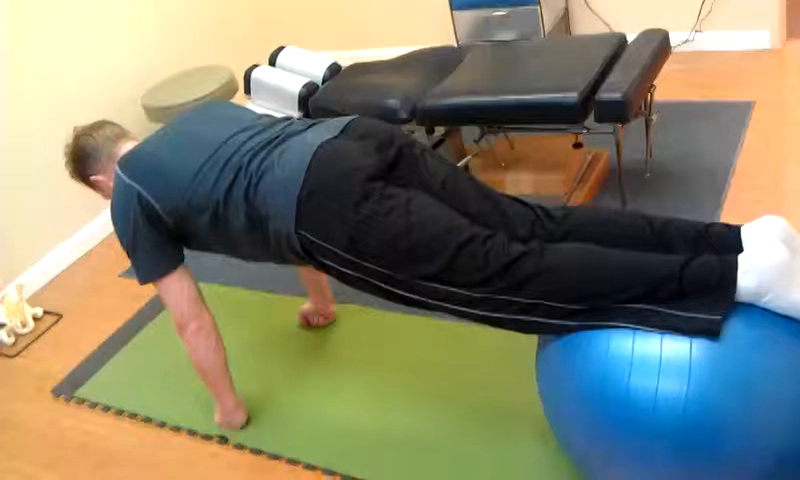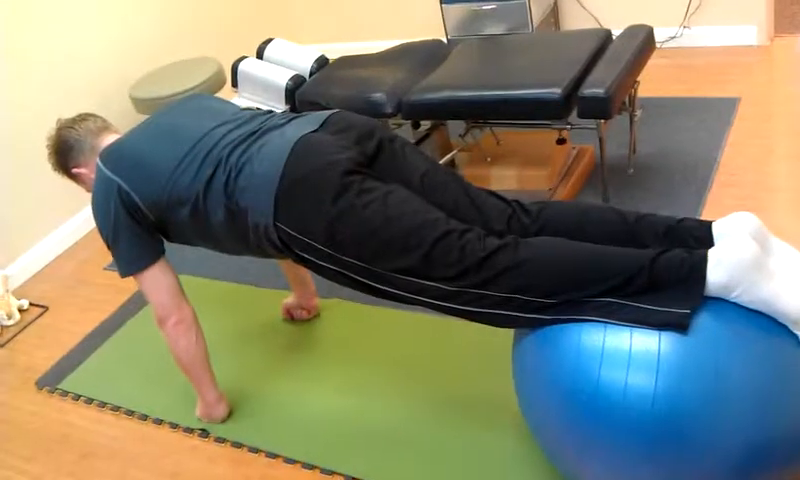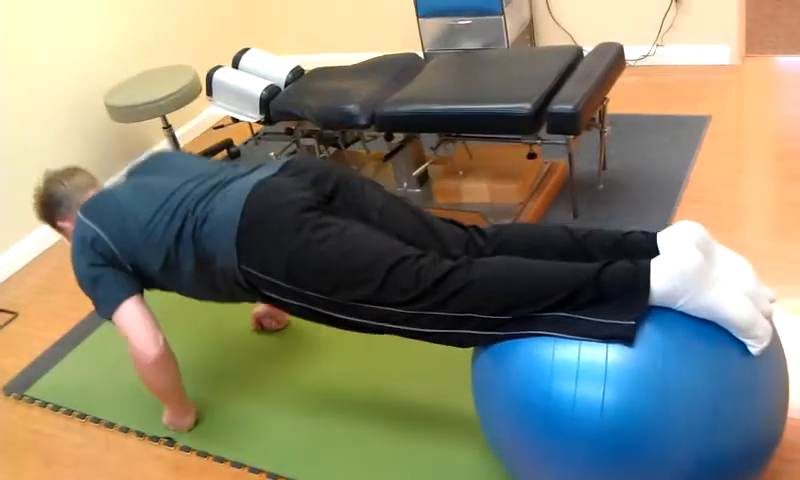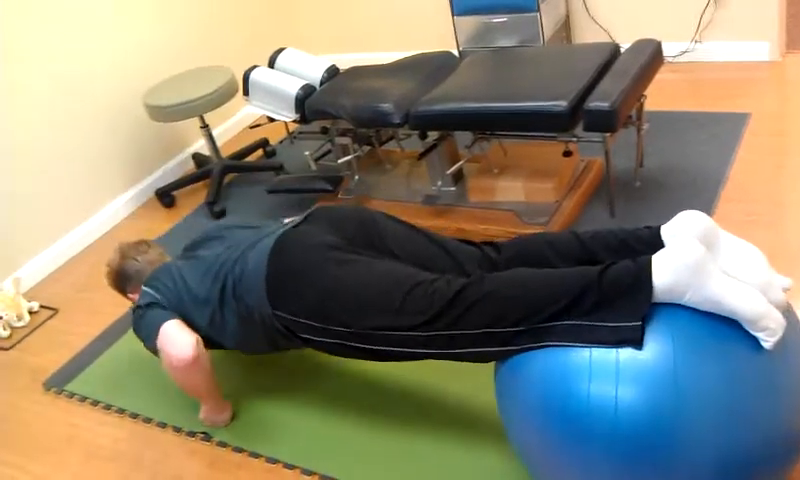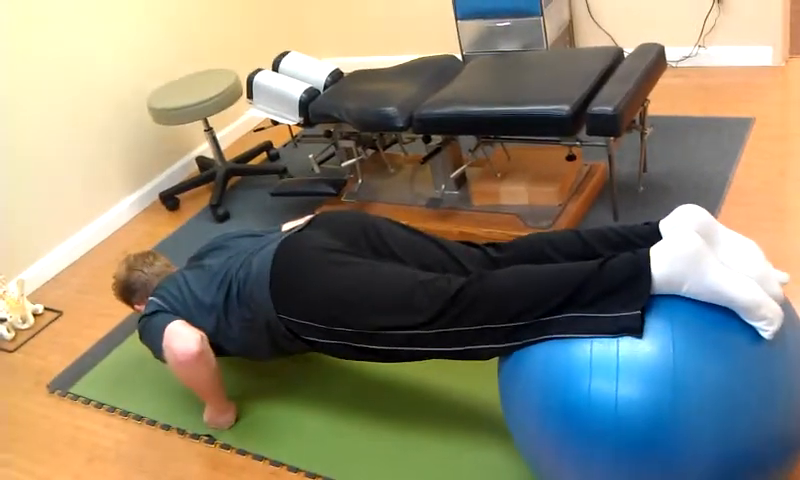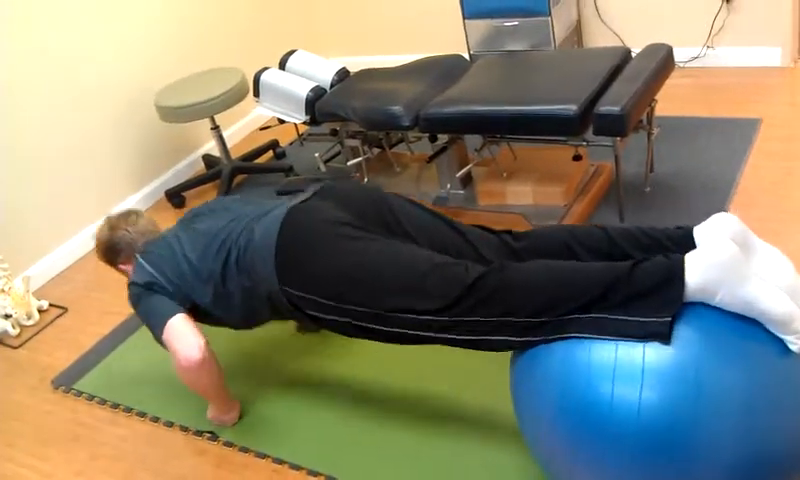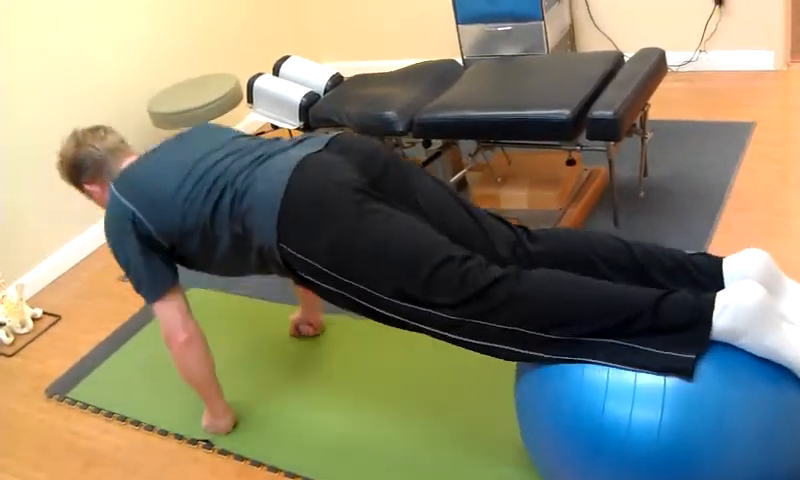
dt=0.7s
person 1, frame 1
left shoulder: (130, 200)
right shoulder: (199, 114)
left elbow: (191, 321)
left wrist: (229, 408)
right wrist: (320, 300)
left hip: (333, 204)
right hip: (360, 135)
left knee: (511, 279)
right knee: (537, 231)
left ankle: (737, 276)
right ankle: (740, 240)
person 1, frame 2
left shoulder: (111, 193)
right shoulder: (181, 107)
left elbow: (173, 313)
left wrist: (211, 401)
right wrist: (302, 292)
left hip: (312, 196)
right hip: (340, 130)
left knee: (486, 274)
right knee: (510, 224)
left ankle: (708, 274)
right ankle: (714, 236)
person 1, frame 3
left shoulder: (90, 245)
right shoulder: (151, 164)
left elbow: (149, 350)
left wrist: (179, 412)
right wrist: (276, 303)
left hip: (276, 239)
right hip: (302, 175)
left knee: (443, 295)
right knee: (471, 250)
left ankle: (656, 282)
right ankle: (662, 247)
person 1, frame 4
left shoulder: (151, 304)
right shoulder: (206, 239)
left elbow: (185, 351)
left wrist: (214, 407)
right wrist: (311, 321)
left hip: (301, 286)
right hip: (333, 222)
left knee: (467, 313)
right knee: (493, 264)
left ankle: (659, 279)
right ankle: (671, 239)
person 1, frame 5
left shoulder: (156, 312)
right shoulder: (212, 248)
left elbow: (187, 349)
right elbow: (304, 220)
left wrist: (218, 408)
left hip: (302, 291)
right hip: (340, 229)
left knee: (468, 311)
right knee: (494, 266)
left ankle: (660, 271)
right ankle: (670, 235)
person 1, frame 6
left shoulder: (146, 280)
right shoulder: (202, 209)
left elbow: (191, 355)
left wrist: (222, 408)
right wrist: (319, 304)
left hip: (311, 259)
right hip: (337, 198)
left knee: (477, 301)
right knee: (508, 256)
left ankle: (690, 279)
right ankle: (699, 239)
person 1, frame 7
left shoulder: (123, 213)
right shoulder: (189, 136)
left elbow: (180, 331)
left wrist: (217, 411)
right wrist: (310, 308)
left hip: (316, 217)
right hip: (347, 154)
left knee: (486, 302)
right knee: (517, 254)
left ankle: (718, 316)
right ankle: (725, 273)
